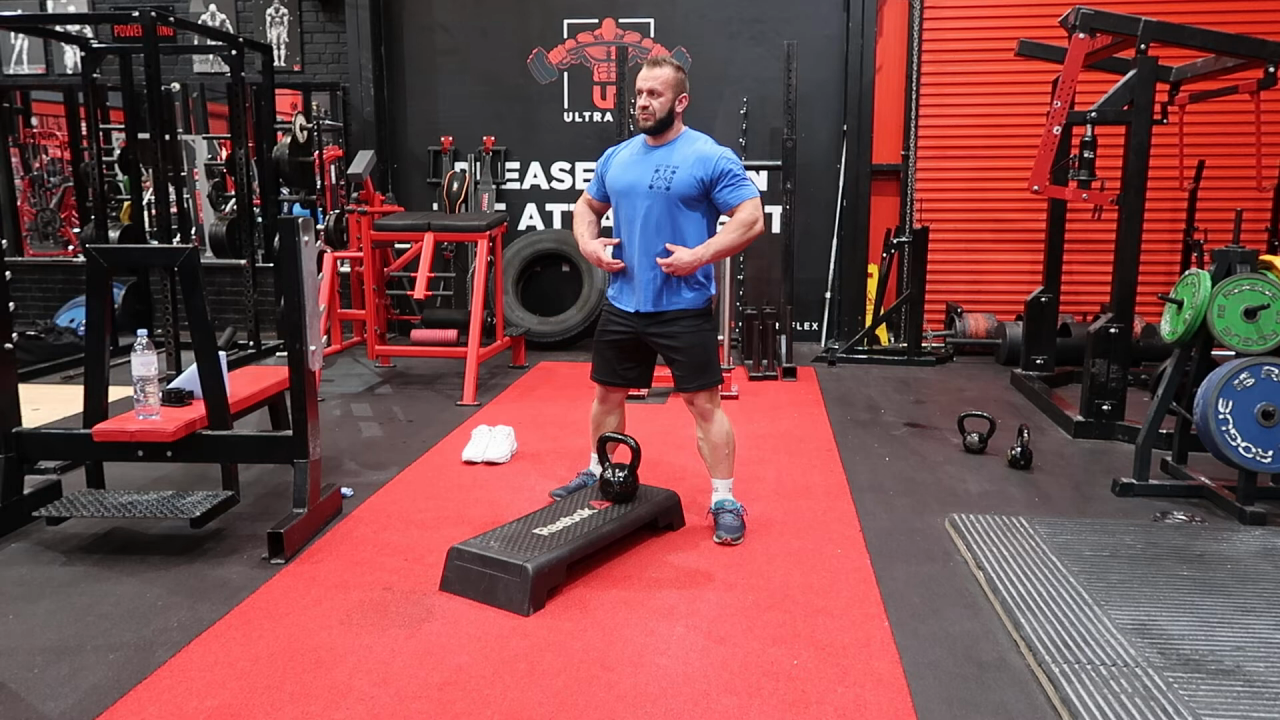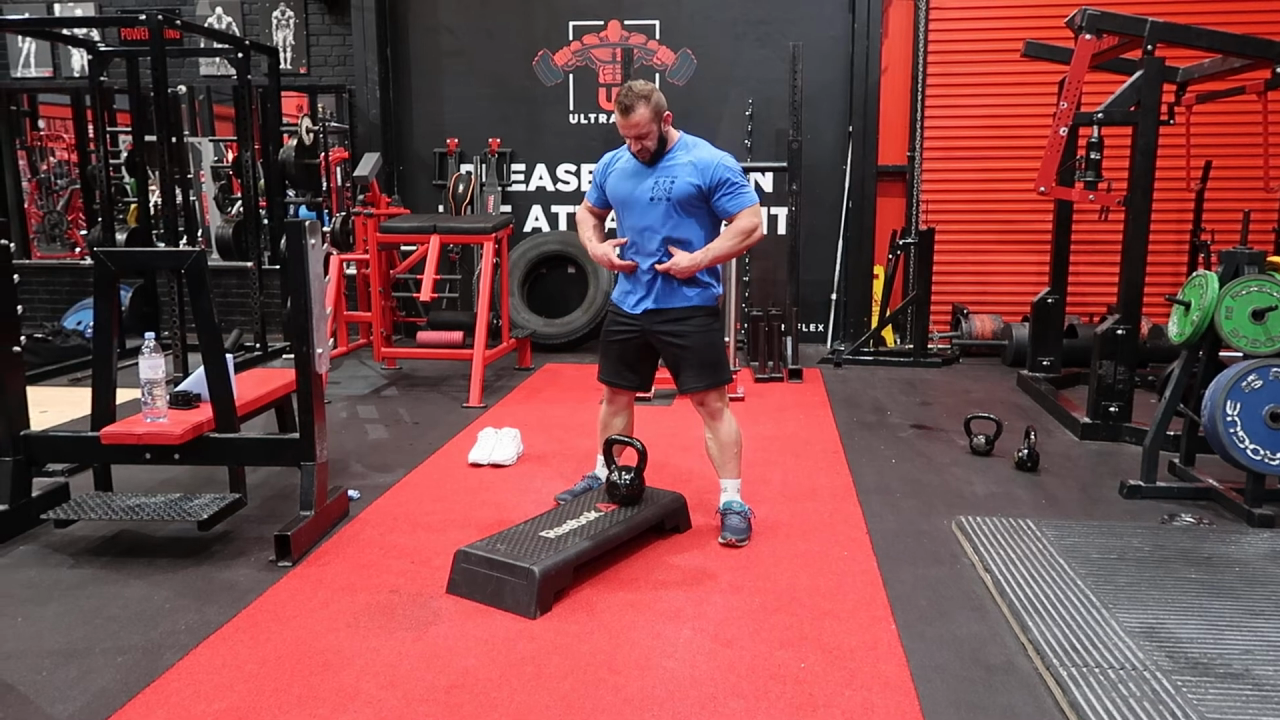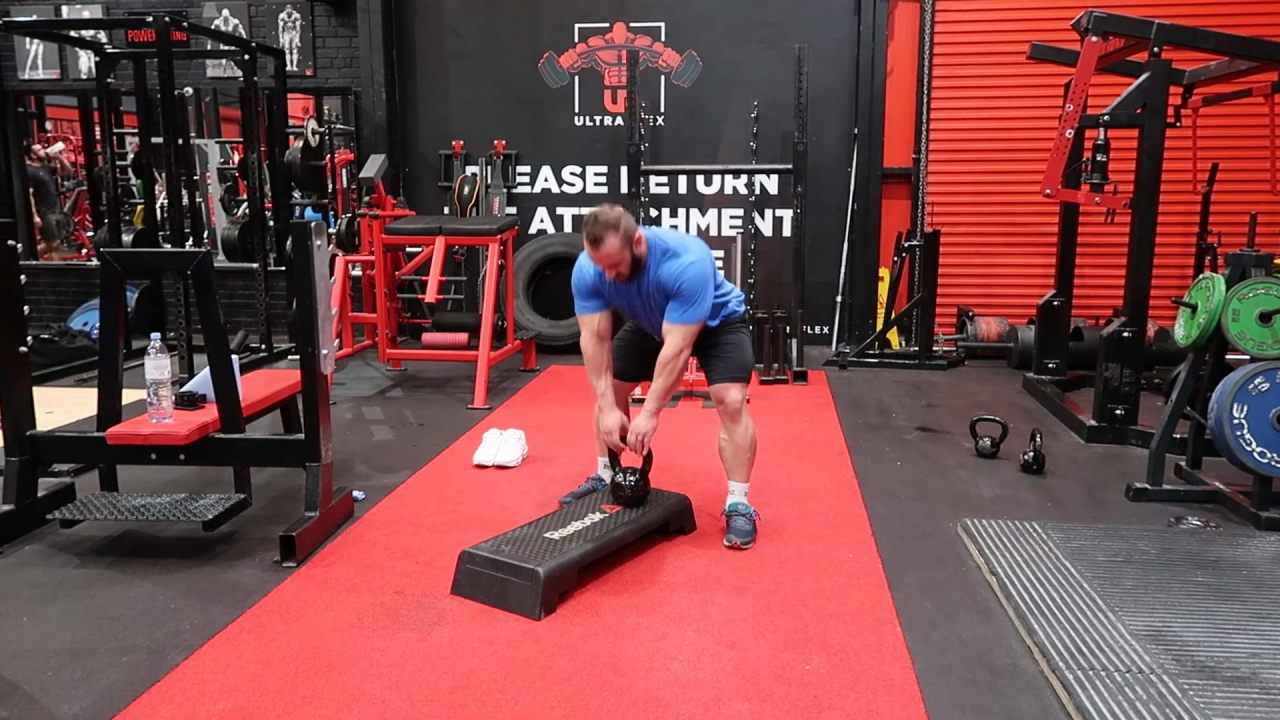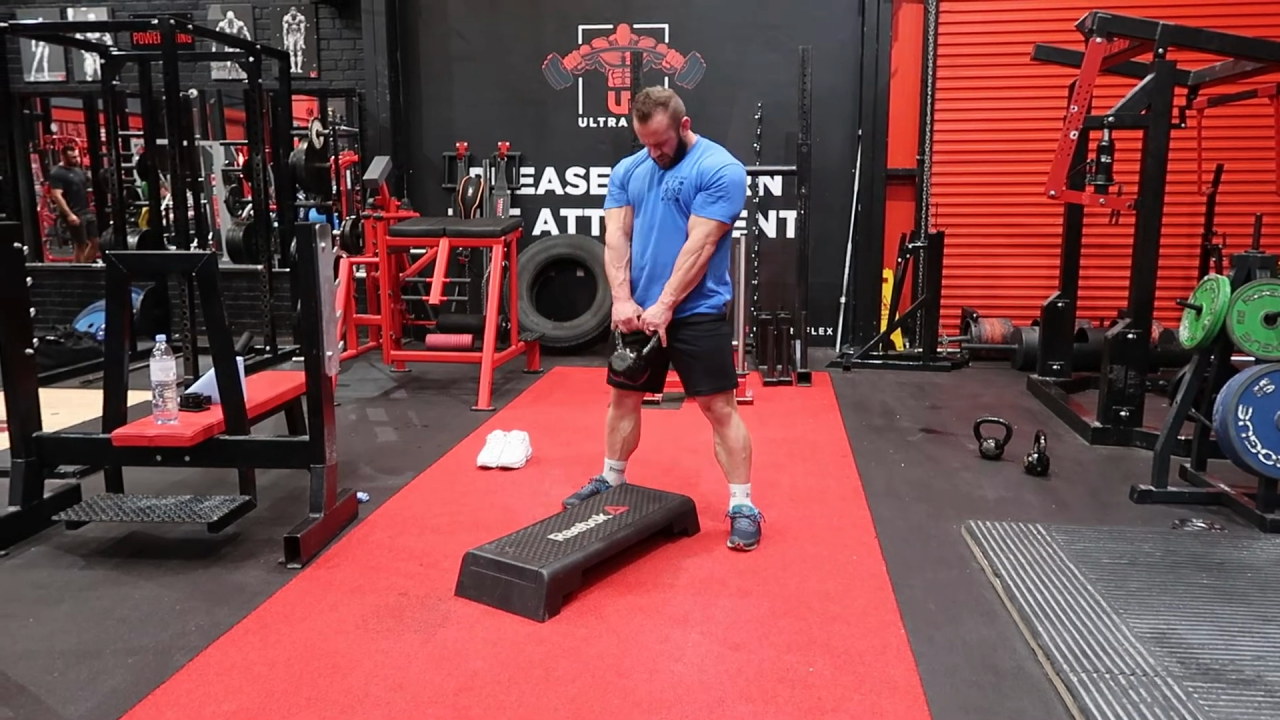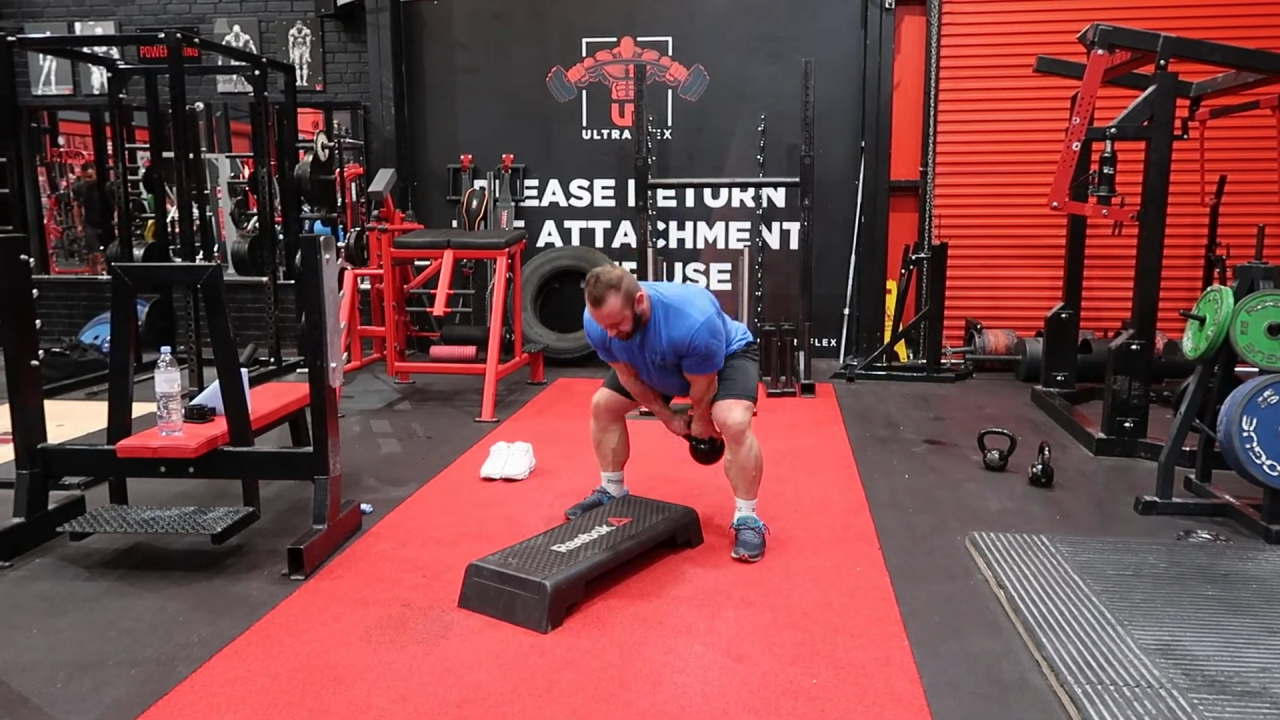
dt=1s
person 1, frame 1
left shoulder: (711, 158)
right shoulder: (616, 157)
left elbow: (751, 219)
right elbow: (587, 206)
left wrist: (700, 255)
right wrist: (587, 242)
left hip: (684, 309)
right hip: (622, 305)
left knee: (703, 403)
right knee: (608, 394)
left ankle: (725, 500)
right ankle: (597, 474)
person 1, frame 2
left shoulder: (711, 164)
right shoulder: (611, 165)
left elbow: (750, 225)
right elbow: (588, 211)
left wrist: (698, 260)
right wrist: (594, 246)
left hip: (690, 307)
right hip: (627, 305)
left knee: (711, 402)
right knee: (616, 395)
left ankle: (732, 502)
right ankle: (603, 476)
person 1, frame 3
left shoulder: (688, 263)
right shoulder: (587, 270)
left elbow: (677, 348)
right elbow: (595, 339)
left wrist: (651, 412)
right wrist: (606, 407)
left hip: (717, 321)
right hip: (651, 322)
left knee: (731, 400)
right knee: (608, 386)
left ankle: (738, 504)
right ankle: (605, 477)
person 1, frame 4
left shoulder: (721, 170)
right shoulder: (627, 171)
left elbow: (700, 245)
right elbow: (616, 238)
left wrist: (663, 304)
right wrist: (622, 299)
left hip: (697, 314)
right hip: (637, 311)
left knee: (718, 407)
right knee: (623, 398)
left ankle: (742, 505)
right ankle: (611, 481)
person 1, frame 5
left shoulder: (693, 320)
right shoulder: (596, 322)
left elbow: (704, 385)
right elbow: (629, 377)
left wrist: (699, 420)
right wrist: (665, 414)
left hip: (723, 355)
left knee: (734, 422)
right knee: (603, 407)
left ankle: (748, 519)
right ankle: (610, 492)
